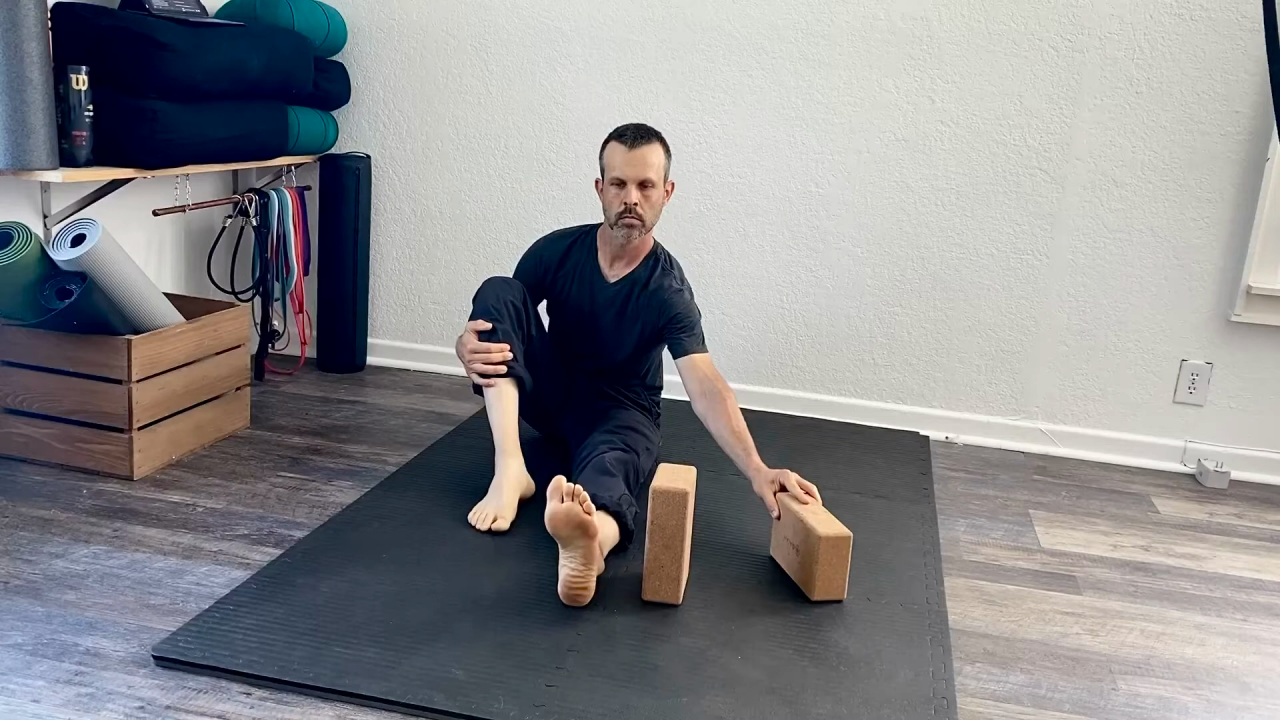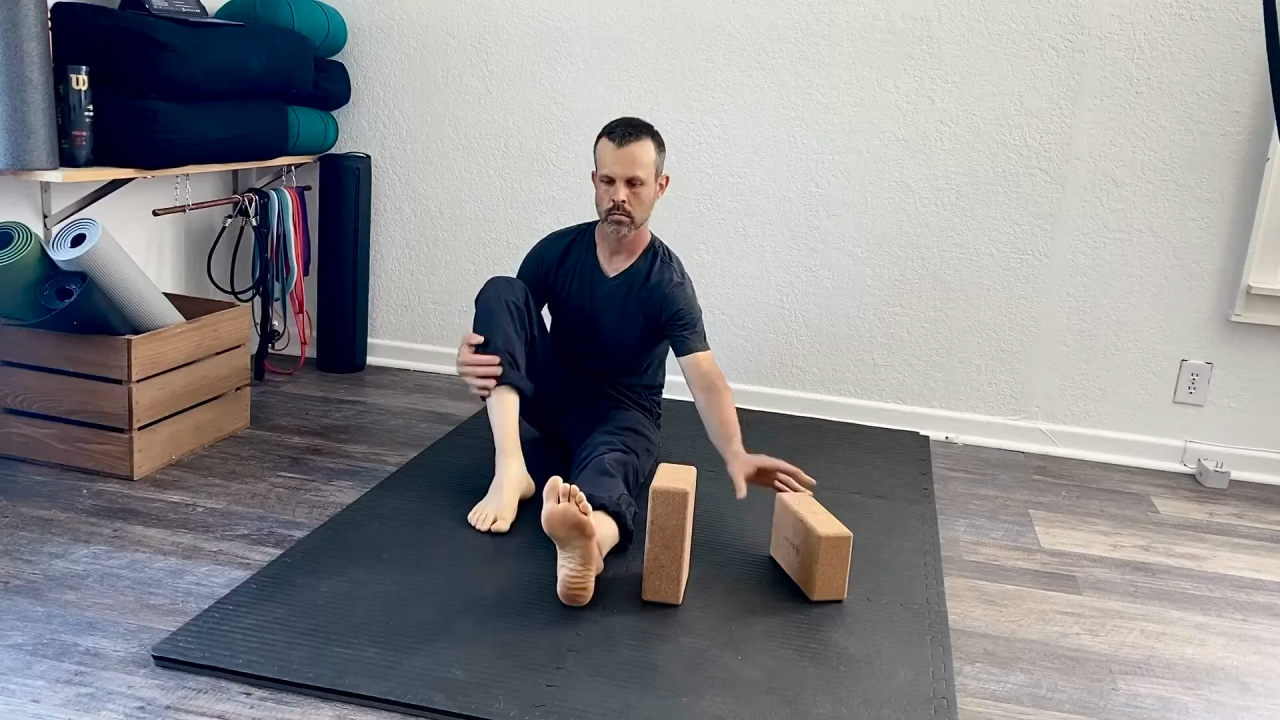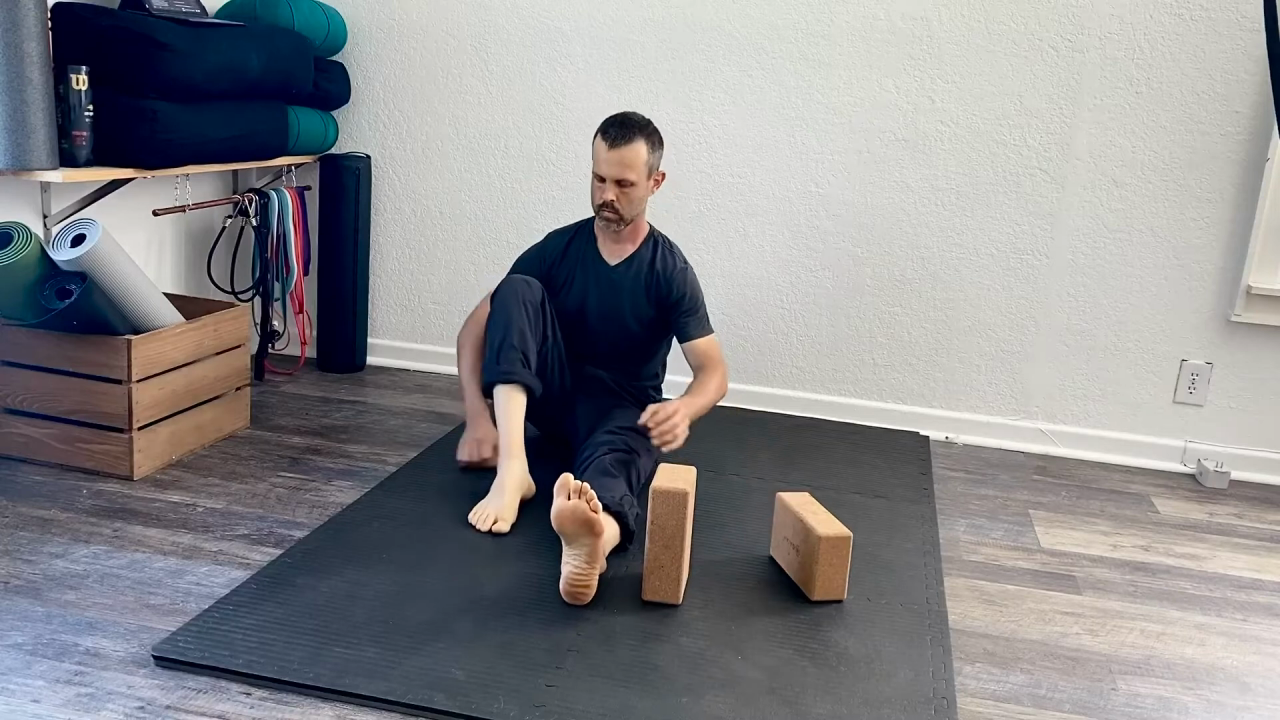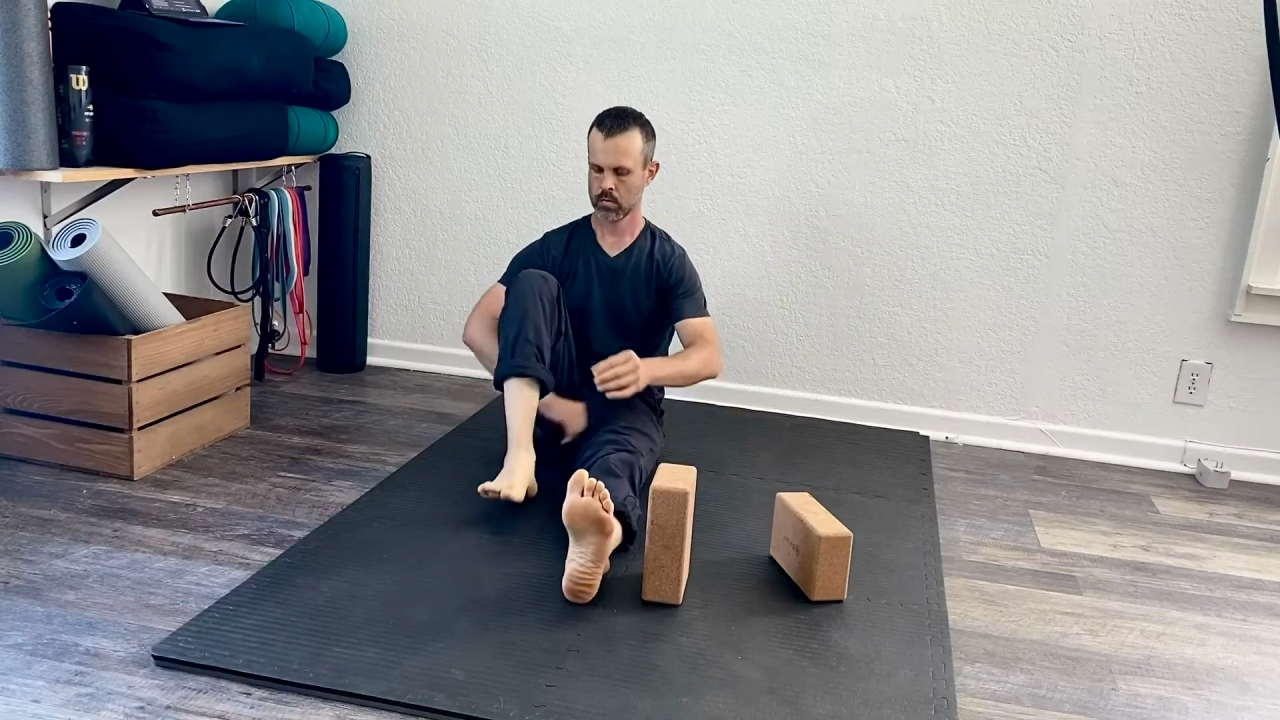
dt=0.3s
person 1, frame 1
left shoulder: (668, 289)
right shoulder: (556, 251)
left elbow: (706, 386)
right elbow: (498, 315)
left wrist: (756, 469)
right wrist: (470, 346)
left hip: (621, 408)
right hip: (551, 393)
left knee: (609, 465)
right knee: (497, 291)
left ankle: (589, 544)
right ankle: (509, 470)
person 1, frame 2
left shoulder: (666, 282)
right shoulder: (557, 251)
left elbow: (706, 381)
right elbow: (502, 317)
left wrist: (735, 454)
right wrist: (475, 357)
left hip: (621, 408)
right hip: (557, 394)
left knee: (607, 472)
right knee: (499, 290)
left ankle: (585, 542)
right ankle: (510, 469)
person 1, frame 3
left shoulder: (669, 271)
right shoulder: (558, 247)
left elbow: (712, 368)
right elbow: (479, 326)
left wrist: (683, 410)
right wrist: (478, 417)
left hip: (623, 408)
right hip: (555, 394)
left knee: (608, 468)
right knee: (517, 290)
left ankle: (592, 542)
right ankle: (513, 470)
person 1, frame 4
left shoulder: (668, 261)
right shoulder: (553, 248)
left elbow: (709, 358)
right elbow: (477, 329)
left wrist: (645, 369)
right wrist: (538, 394)
left hip: (626, 408)
right hip: (553, 404)
left knee: (611, 470)
right knee: (533, 284)
left ankle: (594, 544)
right ankle: (521, 456)
